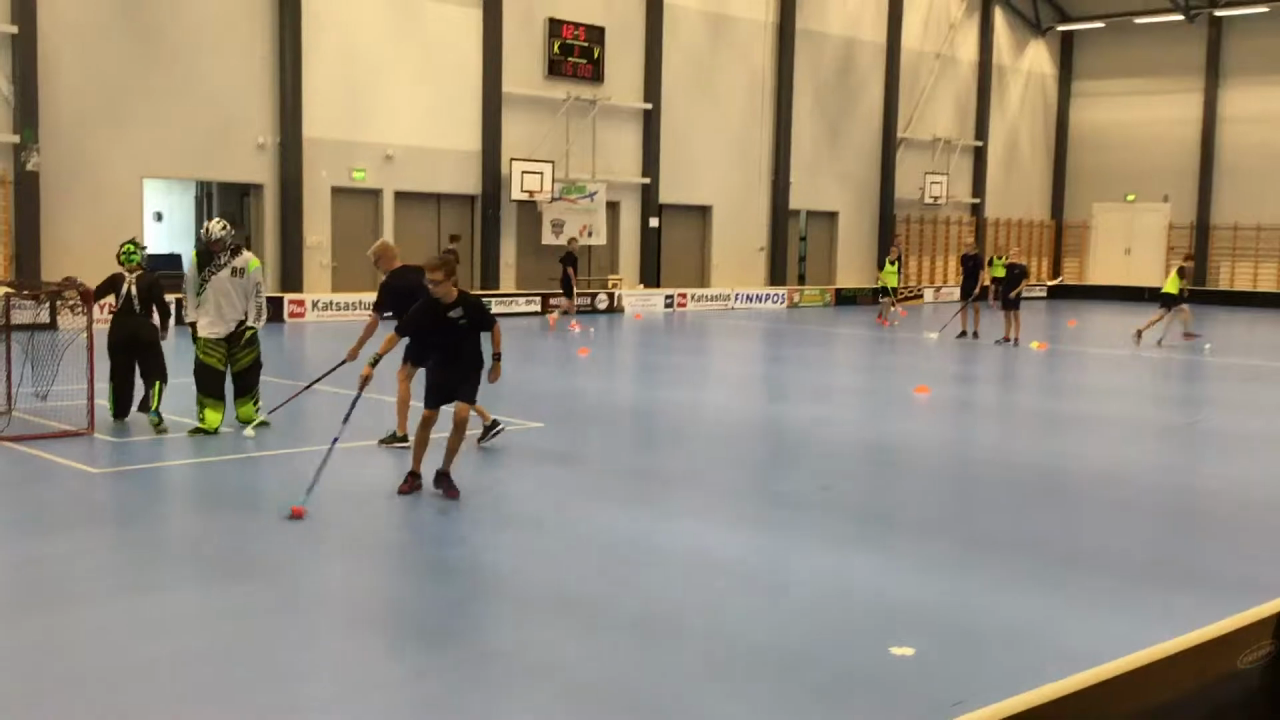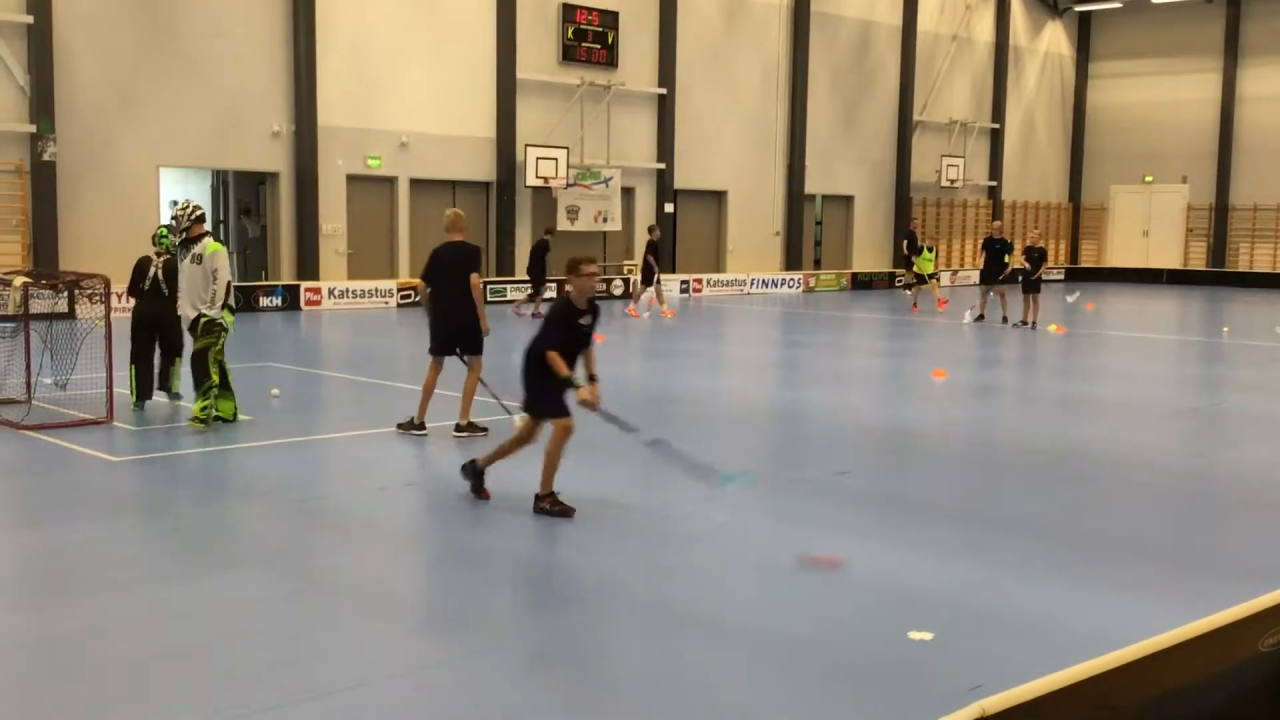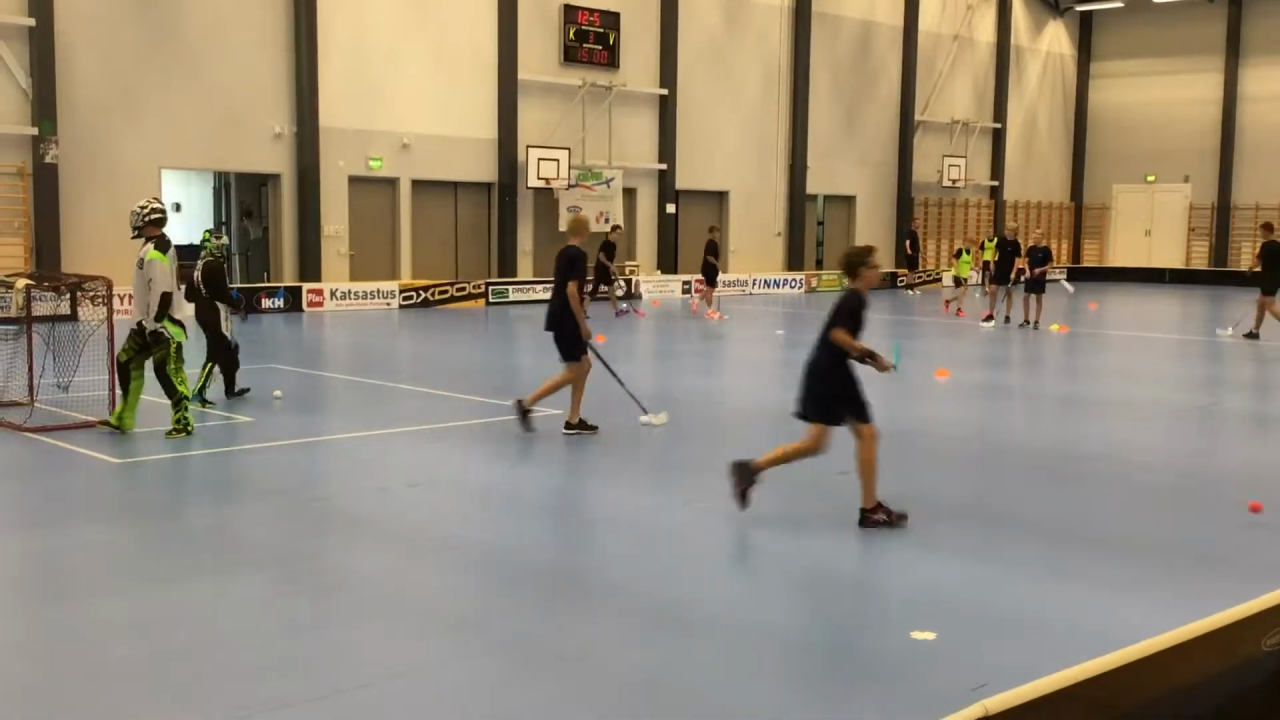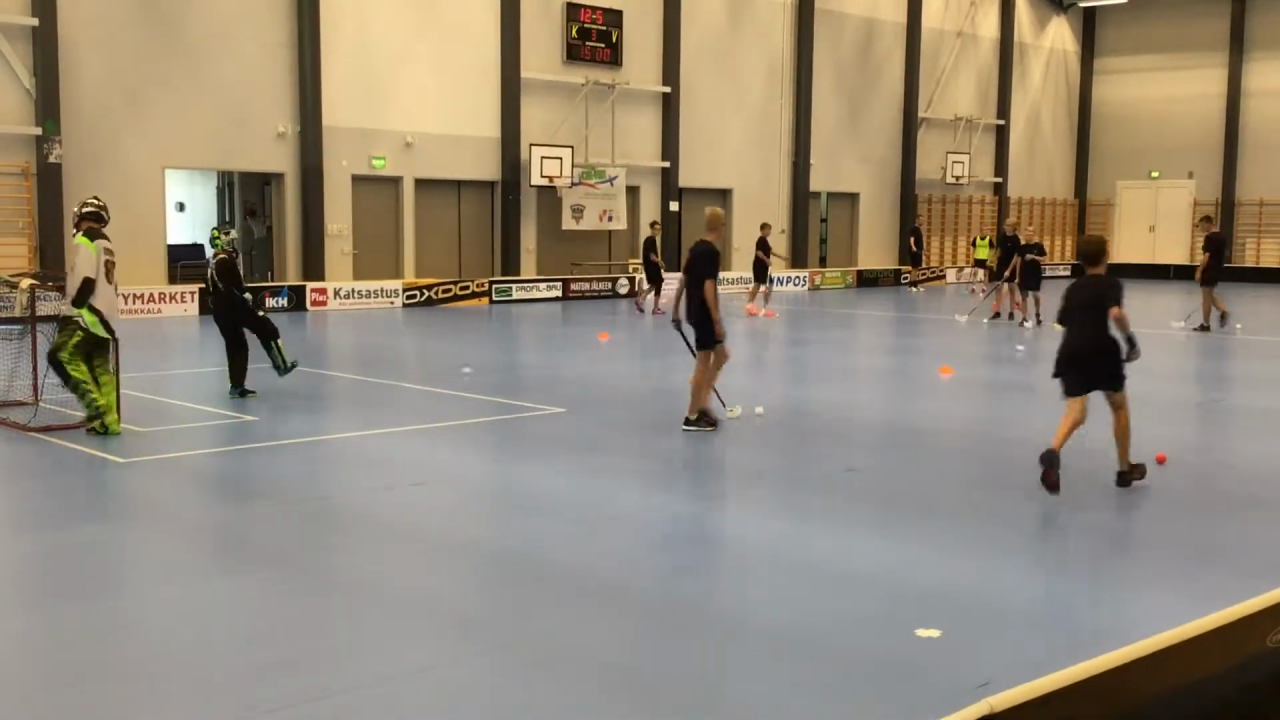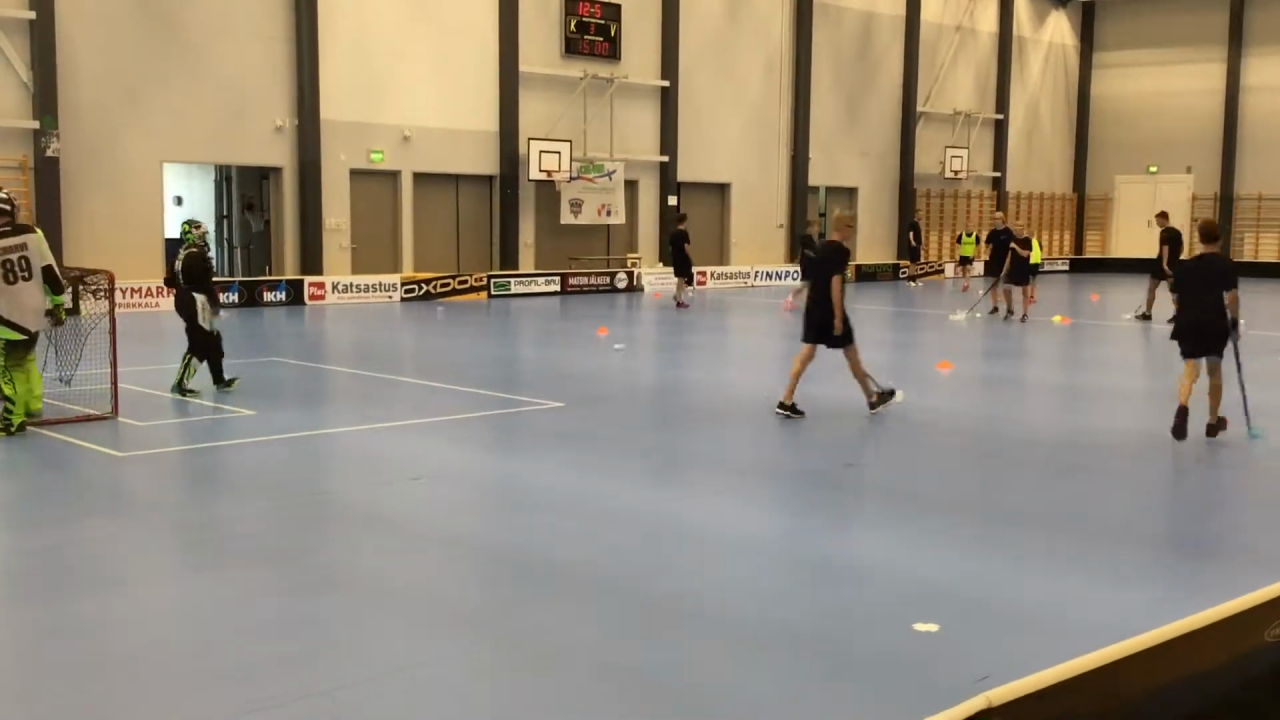
dt=0.7s
person 1, frame 1
left shoulder: (471, 303)
right shoulder: (424, 307)
left elbow: (494, 327)
right elbow: (397, 335)
left wrist: (496, 360)
right wrist: (372, 364)
left hip: (469, 368)
right hip: (439, 366)
left knee: (462, 416)
right knee: (428, 417)
left ankle: (444, 472)
right ankle: (415, 475)
person 1, frame 2
left shoulder: (593, 309)
right shoulder: (560, 311)
left elbow: (586, 347)
right elbow: (552, 353)
left wrist: (592, 380)
right wrist: (576, 387)
left hip: (558, 375)
right hip: (540, 373)
left knee: (528, 434)
right knee: (564, 426)
left ankle: (476, 468)
right ankle: (544, 496)
person 1, frame 3
left shoulder: (849, 299)
right shoulder: (855, 300)
right elbow: (837, 335)
left wrist: (866, 356)
right wrist: (871, 356)
left hip: (820, 373)
right hip: (832, 373)
left knee: (816, 443)
right knee: (868, 434)
left ankle: (750, 468)
right ankle: (871, 509)
person 1, frame 4
left shoulder: (1073, 289)
right shoulder: (1109, 285)
right elbow: (1115, 313)
right wrist: (1130, 340)
left hip: (1071, 351)
right hip: (1099, 350)
left knee: (1076, 414)
right knee: (1119, 406)
left ankle: (1053, 453)
right ankle: (1125, 469)
person 1, frame 5
left shoulder: (1188, 265)
right shoulder: (1225, 263)
left elbow: (1176, 297)
right elbow: (1231, 295)
right wrist: (1234, 321)
left hip: (1188, 323)
right hip: (1215, 323)
left knee: (1190, 369)
right knee: (1215, 369)
left ankle: (1183, 408)
right ankle: (1214, 420)
person 2, frame 1
left shoulder: (248, 261)
right shoulder: (198, 260)
left elbow: (256, 295)
right elbow: (190, 290)
left wrist: (252, 324)
right wrist: (192, 320)
left hip: (239, 326)
right hip: (208, 327)
left knee: (248, 369)
right knee: (208, 373)
left ankle: (248, 414)
right ankle: (209, 422)
person 2, frame 2
left shoulder: (212, 246)
right shoulder: (184, 247)
left elbow: (222, 282)
right elbow: (182, 283)
left wrist: (212, 313)
right wrist: (183, 311)
left hip: (213, 315)
right hip: (194, 316)
left knee: (203, 360)
right knee: (211, 362)
left ankle: (203, 413)
right ankle: (227, 410)
person 2, frame 3
left shoulder: (156, 251)
right shoulder: (153, 245)
left elbow: (163, 293)
left wrist: (153, 324)
left hip: (162, 323)
right hip: (148, 321)
left knee: (168, 372)
right knee: (127, 363)
left ankle: (183, 422)
right ankle: (123, 418)
person 2, frame 4
left shoulder: (85, 239)
right shoulder: (105, 242)
left elbow: (85, 280)
left wrist: (71, 310)
left hip: (87, 315)
right hip: (104, 315)
left knee: (61, 356)
right knee: (99, 368)
left ankle: (94, 403)
right ankle: (107, 421)
person 2, frame 5
right shoulder: (33, 233)
right elbow: (49, 270)
right wrist: (58, 303)
right hip: (34, 313)
right knee: (25, 360)
right ankle: (32, 406)
person 3, frame 1
left shoulder: (389, 285)
right shoulder: (419, 271)
left elbow: (374, 321)
left wrist: (356, 348)
left knee: (404, 376)
left ankle: (400, 434)
right ankle: (488, 422)
person 3, frame 2
left shoulder: (437, 253)
right shoulder: (472, 250)
left elbow: (424, 288)
right elbow: (475, 283)
left wrist: (432, 315)
right wrist: (483, 318)
left hip: (441, 318)
right hip: (467, 318)
left knee: (435, 367)
right knee: (474, 367)
left ankle: (418, 421)
right ankle: (463, 423)
person 3, frame 3
left shoulder: (563, 253)
right shoulder: (578, 255)
right elbow: (572, 291)
right wrist: (583, 324)
left hip: (558, 319)
right hip: (566, 322)
left knee: (584, 365)
right knee: (571, 373)
left ankle: (574, 420)
right ankle: (527, 403)
person 3, frame 4
left shoulder: (696, 248)
right shoulder: (711, 252)
left elbow: (683, 281)
right elbow: (709, 288)
left wrist: (675, 310)
right wrist: (718, 322)
left hip: (695, 312)
right hip: (704, 315)
left knee: (722, 356)
right knee: (703, 364)
left ankle: (701, 406)
right ankle: (692, 417)
person 3, frame 5
left shoulder: (821, 249)
right shoulder: (841, 251)
right elbow: (836, 283)
right wrist: (838, 316)
left hip: (814, 310)
right hip: (831, 312)
left knee: (805, 355)
right knee: (852, 355)
left ankle: (786, 401)
right ankle: (873, 398)
person 4, frame 1
left shoulder: (116, 279)
right shoulder: (150, 280)
left elbow: (92, 296)
right elbow: (162, 308)
right wrist: (164, 328)
left hip: (119, 330)
right hip: (144, 331)
left knee: (120, 372)
right knee: (155, 374)
left ankle: (118, 413)
right ankle: (153, 413)
person 4, frame 2
left shoulder: (143, 262)
right shoulder: (174, 265)
left elbow: (132, 290)
right elbow: (176, 294)
right wrist: (180, 308)
left hip: (144, 311)
right hip: (166, 312)
left knee: (140, 355)
right knee: (172, 351)
left ankle: (139, 398)
right ankle: (170, 388)
person 4, frame 3
left shoulder: (200, 266)
right shoulder: (216, 266)
left elbow: (189, 295)
right elbow: (225, 294)
right wrist: (238, 305)
left hip: (203, 313)
right hip: (215, 314)
left knee: (229, 350)
right knee: (217, 355)
left ankle: (231, 389)
right ankle: (198, 394)
person 4, frame 4
left shoulder: (213, 263)
right shoulder: (227, 262)
right elbow: (231, 291)
right wrist: (247, 299)
left hip: (220, 311)
right hip: (235, 307)
left knee: (235, 346)
right knee: (267, 330)
left ankle: (237, 387)
right ankle: (282, 366)
person 4, frame 5
left shoulder: (181, 255)
right shoulder: (199, 257)
left elbow: (169, 282)
right elbow: (207, 286)
right wrist: (215, 303)
left hip: (184, 302)
right hip: (195, 304)
left knee: (213, 340)
right knee: (200, 344)
left ankle: (220, 381)
right ankle: (181, 384)
